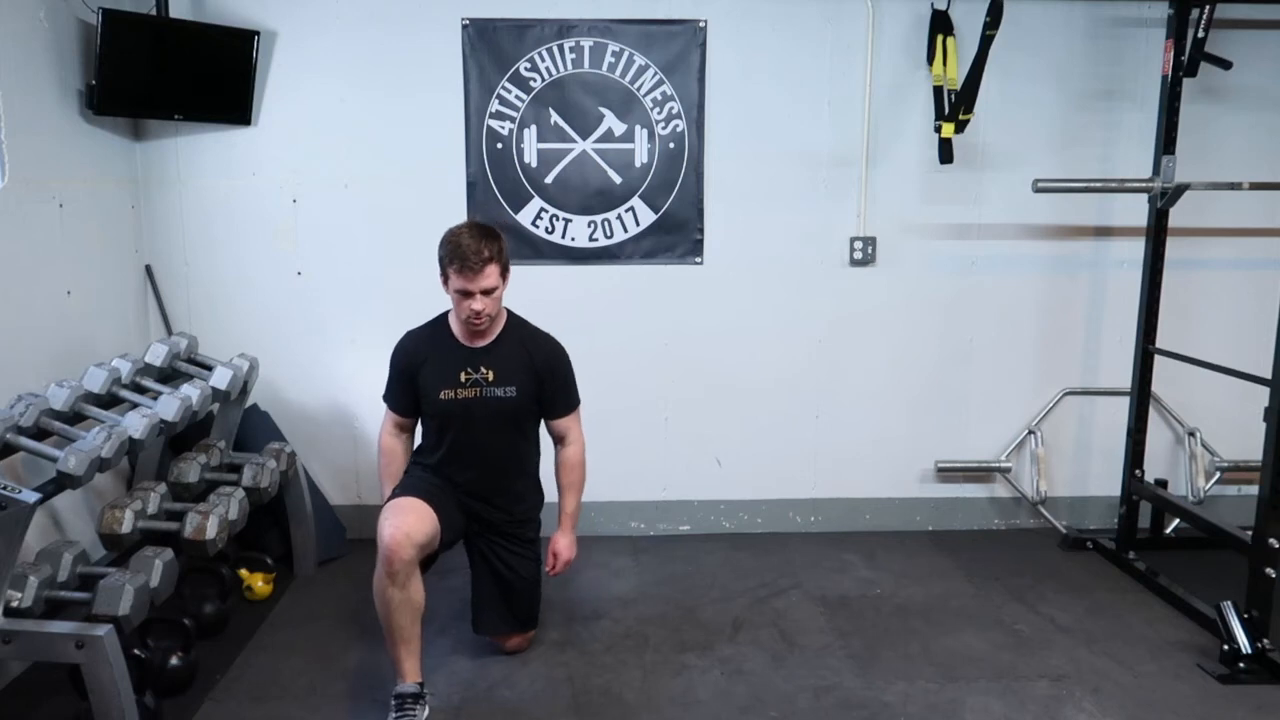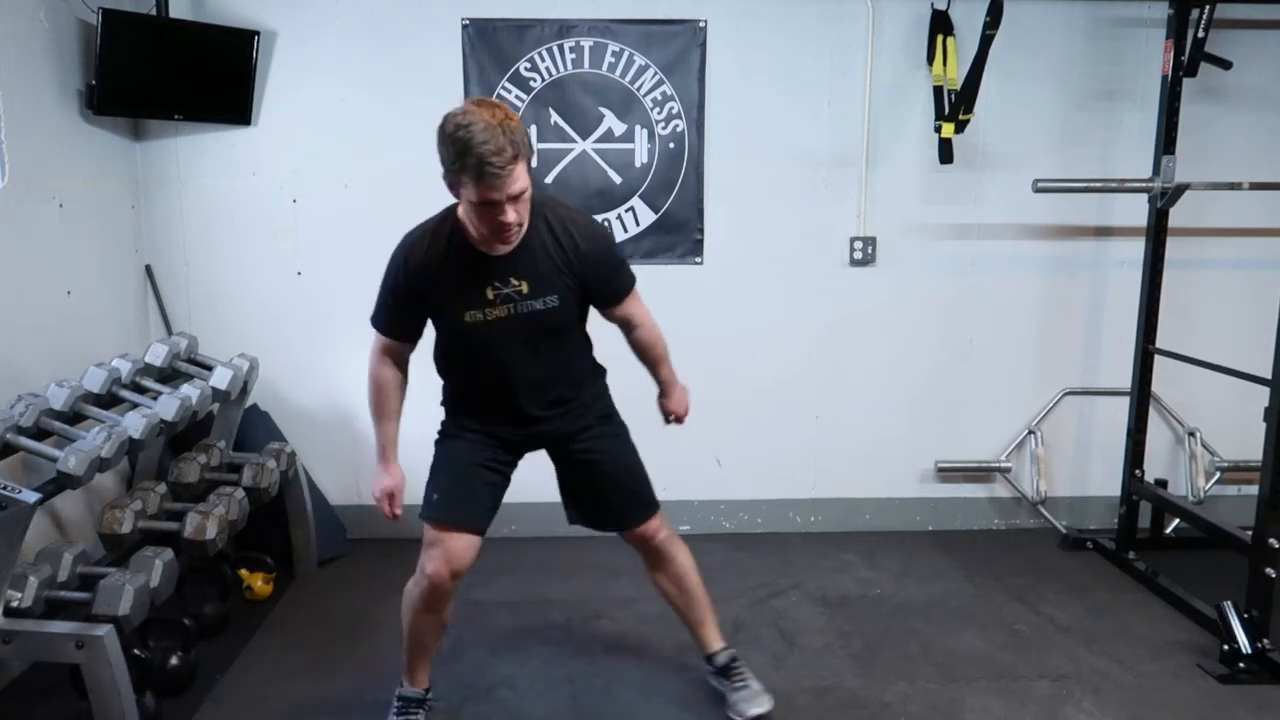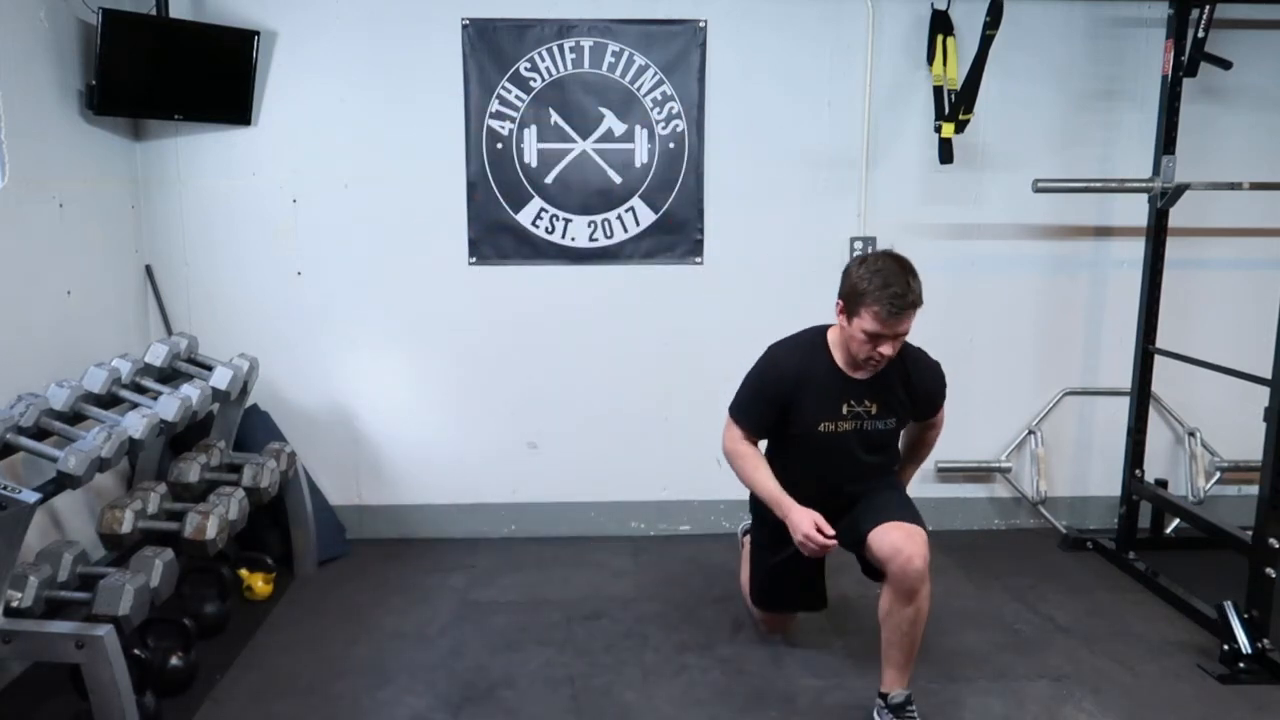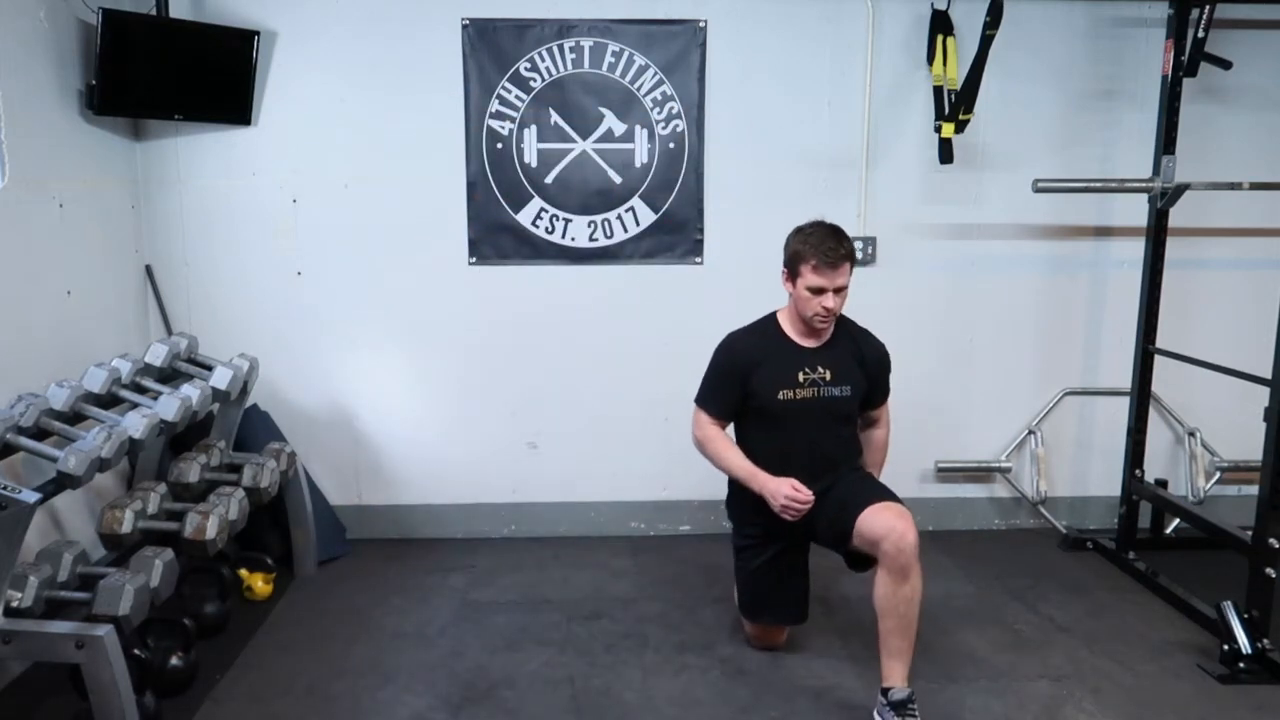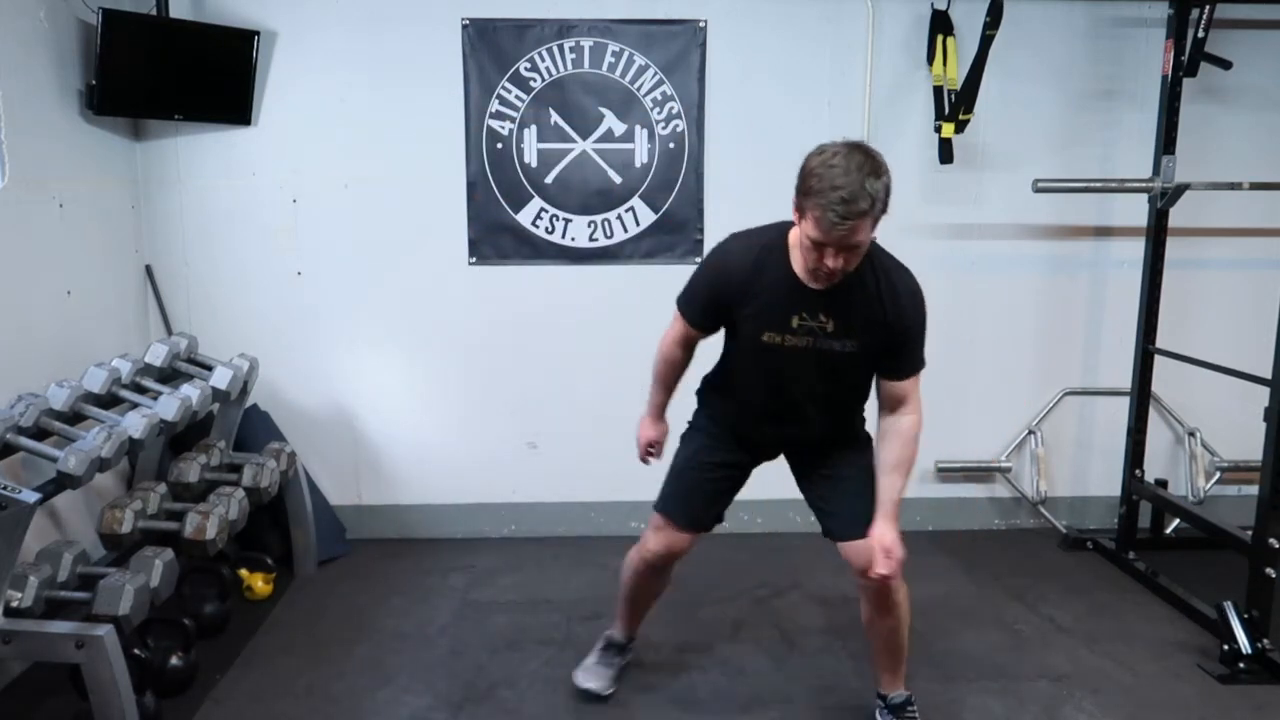
dt=1s
person 1, frame 1
left shoulder: (542, 352)
right shoulder: (415, 349)
left elbow: (568, 440)
right elbow: (396, 431)
left wrist: (566, 527)
right wrist: (391, 509)
left hip: (511, 505)
right hip: (437, 484)
left knee: (513, 641)
right knee: (394, 543)
left ankle: (486, 571)
person 1, frame 2
left shoulder: (578, 236)
right shoulder: (421, 260)
left elbow: (632, 317)
right elbow: (388, 357)
left wrist: (670, 386)
right wrist: (387, 458)
left hip: (579, 408)
right hip: (480, 423)
left knee: (653, 536)
right knee: (441, 567)
left ankle: (720, 659)
person 1, frame 3
left shoulder: (920, 374)
right shoulder: (786, 364)
right elbow: (737, 441)
left wrist: (899, 480)
right wrist: (789, 514)
left hip: (869, 493)
right hip: (792, 503)
left knee: (910, 558)
right knee: (771, 619)
right ankle: (755, 539)
person 1, frame 4
left shoulder: (865, 349)
right shoulder: (743, 349)
right elbow: (705, 429)
left wrist: (865, 496)
right wrist: (766, 485)
left hip: (839, 485)
right hip: (766, 501)
left knee: (900, 536)
right knee: (766, 637)
right ankle: (754, 572)
person 1, frame 5
left shoulder: (895, 293)
right shoulder: (738, 263)
left elbow: (901, 407)
right elbow: (681, 338)
left wrist: (888, 517)
right wrist: (654, 413)
left hip: (830, 435)
right hip: (730, 419)
left knee: (879, 567)
right knee: (662, 546)
right ankle: (618, 638)
